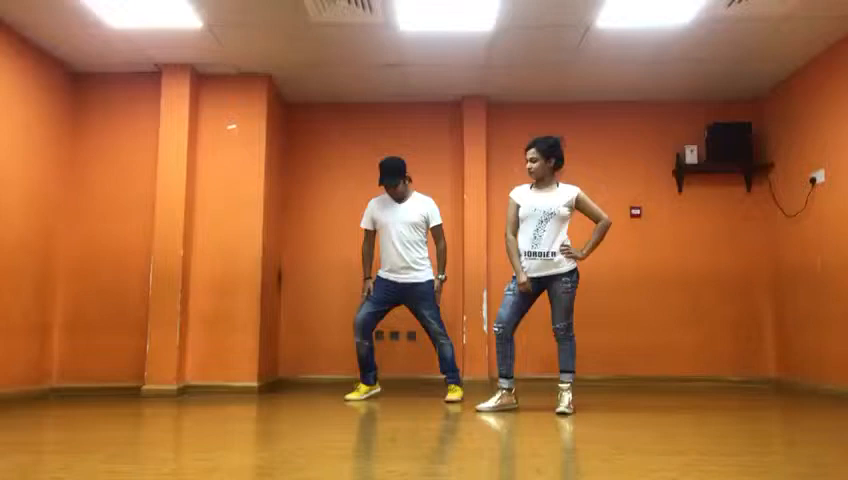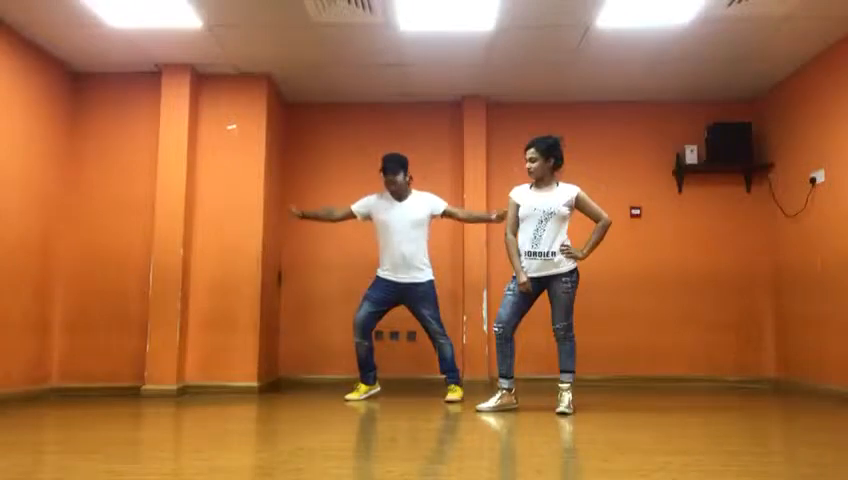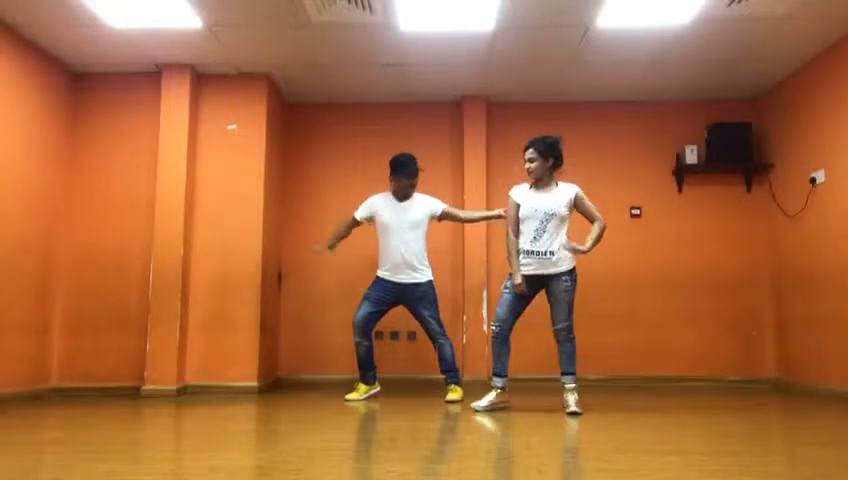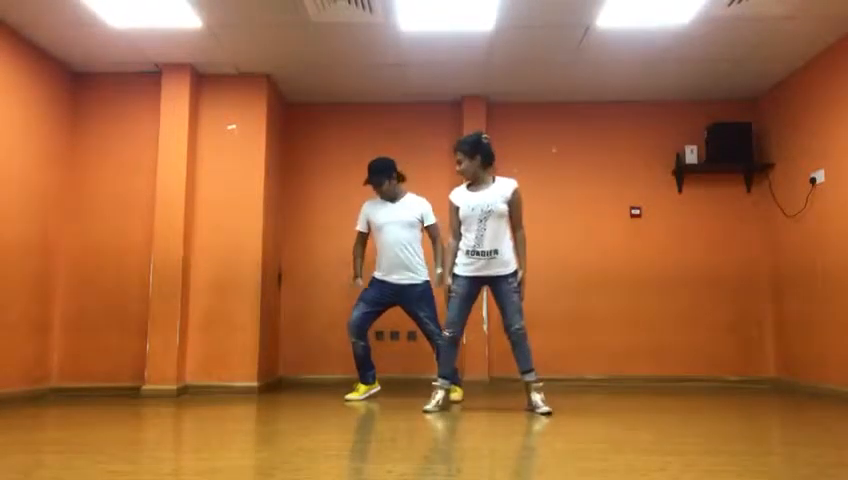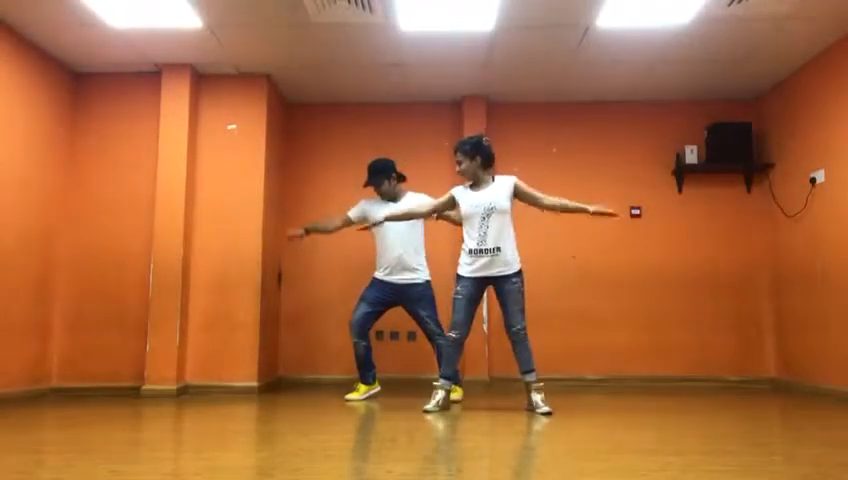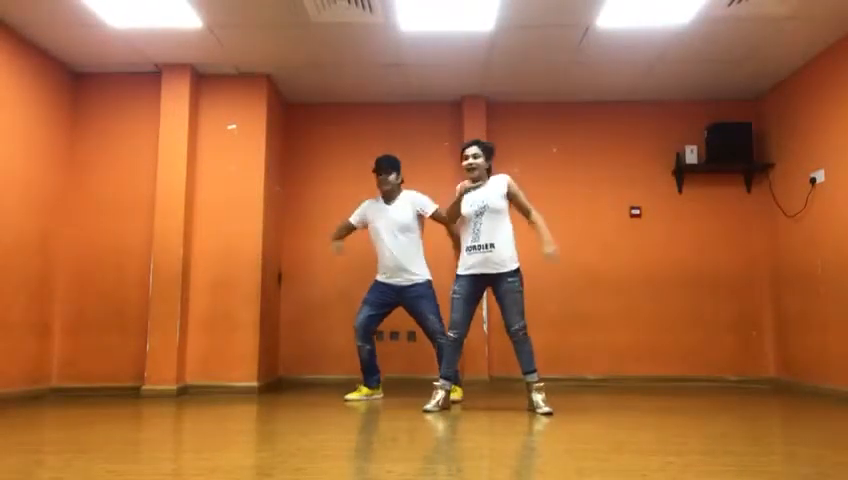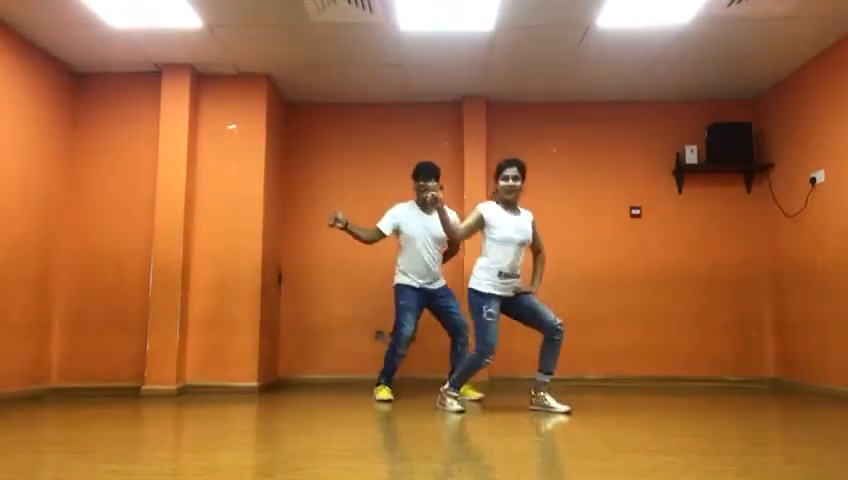
dt=0.7s
person 1, frame 1
left shoulder: (570, 193)
right shoulder: (518, 193)
left elbow: (604, 221)
right elbow: (510, 235)
left wrist: (584, 252)
right wrist: (519, 273)
left hip: (561, 273)
right hip: (527, 274)
left knee: (563, 331)
right knee: (502, 327)
left ankle: (565, 394)
right ankle: (506, 393)
person 1, frame 2
left shoulder: (570, 192)
right shoulder: (518, 193)
left elbow: (604, 220)
right elbow: (510, 235)
left wrist: (584, 252)
right wrist: (519, 273)
left hip: (561, 272)
right hip: (527, 273)
left knee: (563, 331)
right knee: (502, 327)
left ankle: (566, 393)
right ankle: (506, 393)
person 1, frame 3
left shoulder: (570, 192)
right shoulder: (518, 193)
left elbow: (599, 221)
right elbow: (511, 235)
left wrist: (586, 247)
right wrist: (516, 273)
left hip: (560, 271)
right hip: (525, 272)
left knee: (563, 331)
right knee: (499, 326)
left ankle: (570, 393)
right ankle: (499, 391)
person 1, frame 4
left shoulder: (508, 188)
right shoulder: (457, 195)
left elbow: (518, 230)
right elbow: (454, 237)
left wrist: (523, 268)
right wrist: (447, 274)
left hip: (503, 271)
right hip: (466, 272)
left knee: (516, 330)
right knee: (452, 331)
left ankle: (534, 392)
right ankle: (441, 392)
person 1, frame 5
left shoulder: (508, 184)
right shoulder: (458, 194)
left elbow: (545, 202)
right elbow: (423, 210)
left wrist: (587, 208)
right wrist: (385, 217)
left hip: (506, 269)
right hip: (470, 272)
left knee: (517, 330)
right knee: (456, 332)
left ankle: (534, 392)
right ankle: (441, 391)
person 1, frame 6
left shoulder: (503, 182)
right shoulder: (464, 189)
left elbow: (530, 213)
right elbow: (449, 218)
left wrist: (547, 239)
right wrist: (460, 194)
left hip: (505, 269)
right hip: (468, 271)
left knee: (518, 329)
right knee: (455, 331)
left ankle: (535, 392)
right ankle: (442, 391)
person 1, frame 7
left shoulder: (527, 217)
right shoulder: (486, 211)
left elbow: (539, 252)
right elbow: (456, 236)
left wrist: (534, 285)
right wrist: (440, 209)
left hip: (513, 291)
right hip: (485, 290)
left knee: (554, 328)
right knee: (486, 350)
left ankle: (540, 394)
right ankle: (449, 391)
person 2, frame 1
left shoulder: (426, 204)
right shoulder: (375, 205)
left elbow: (440, 241)
right elbow: (368, 242)
left wrist: (440, 276)
right wrist: (367, 277)
left hip: (420, 282)
right hip: (386, 280)
left knee: (437, 332)
right knee: (361, 324)
left ankle: (454, 384)
right ankle: (368, 383)
person 2, frame 2
left shoulder: (426, 200)
right shoulder: (373, 202)
left elbow: (460, 214)
right elbow: (337, 214)
left wrist: (491, 217)
right wrist: (304, 214)
left hip: (420, 282)
right hip: (386, 280)
left knee: (437, 332)
right knee: (361, 324)
left ankle: (454, 384)
right ankle: (368, 382)
person 2, frame 3
left shoulder: (426, 203)
right shoulder: (375, 202)
left elbow: (461, 215)
right elbow: (349, 224)
left wrist: (496, 213)
right wrist: (331, 242)
left hip: (419, 282)
right hip: (385, 280)
left knee: (437, 333)
right knee: (360, 324)
left ankle: (454, 384)
right ankle: (367, 382)
person 2, frame 4
left shoulder: (420, 204)
right shoulder: (369, 207)
left elbow: (436, 240)
right elbow: (360, 244)
left wrist: (439, 269)
right wrist: (358, 275)
left hip: (416, 283)
right hip: (381, 282)
left knee: (434, 333)
right knee: (356, 325)
left ankle: (453, 384)
right ankle: (368, 382)
person 2, frame 5
left shoulder: (421, 201)
right shoulder: (368, 206)
left elbow: (453, 217)
right elbow: (337, 223)
right wrist: (306, 230)
left hip: (416, 282)
right hip: (383, 281)
left knee: (435, 333)
right knee: (357, 324)
left ankle: (453, 384)
right ankle: (368, 382)
person 2, frame 6
left shoulder: (414, 199)
right shoulder: (368, 207)
left elbow: (445, 220)
right elbow: (343, 230)
left wrist: (459, 249)
right wrist: (336, 240)
left hip: (416, 282)
right hip: (384, 283)
left knee: (437, 332)
right knee: (362, 327)
left ankle: (453, 385)
right ankle: (371, 386)
person 2, frame 7
left shoulder: (449, 216)
right shoulder: (400, 212)
left elbow: (453, 248)
right elbow: (370, 237)
left wrist: (434, 264)
right wrist: (345, 226)
left hip: (437, 286)
right hip: (408, 285)
left knee: (460, 328)
right knee: (404, 334)
left ankle: (458, 385)
right ankle: (383, 384)
